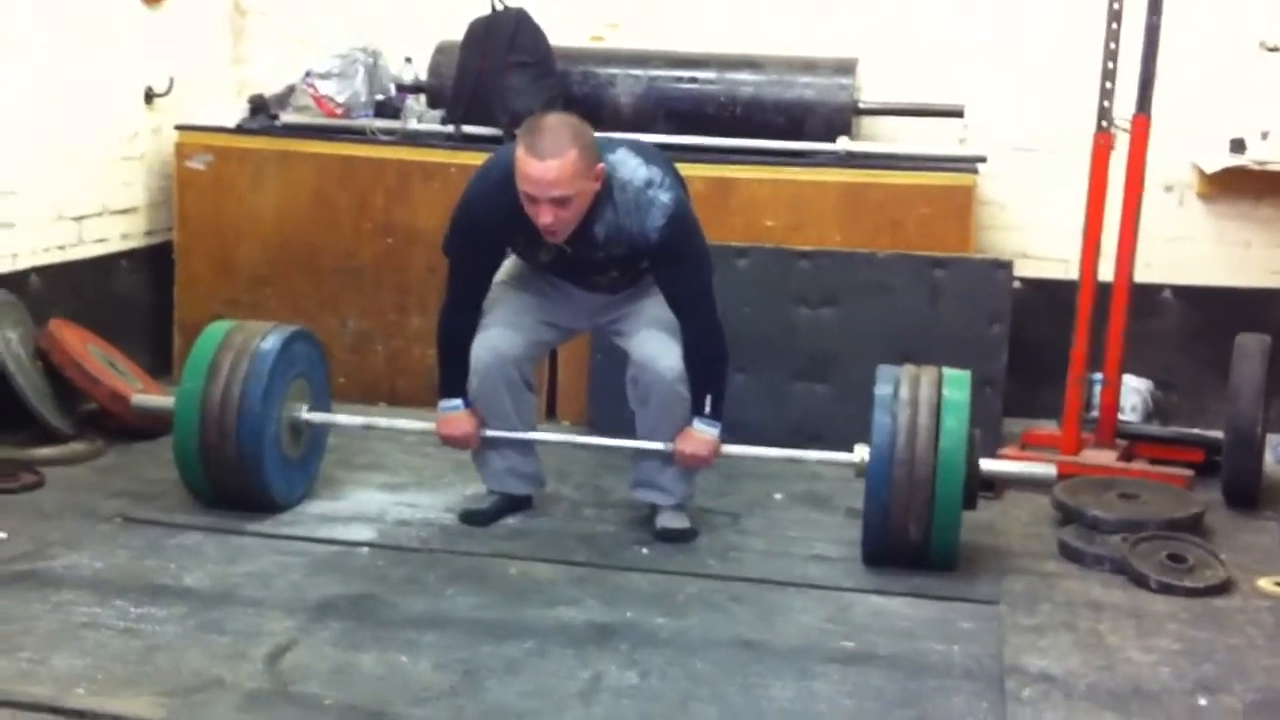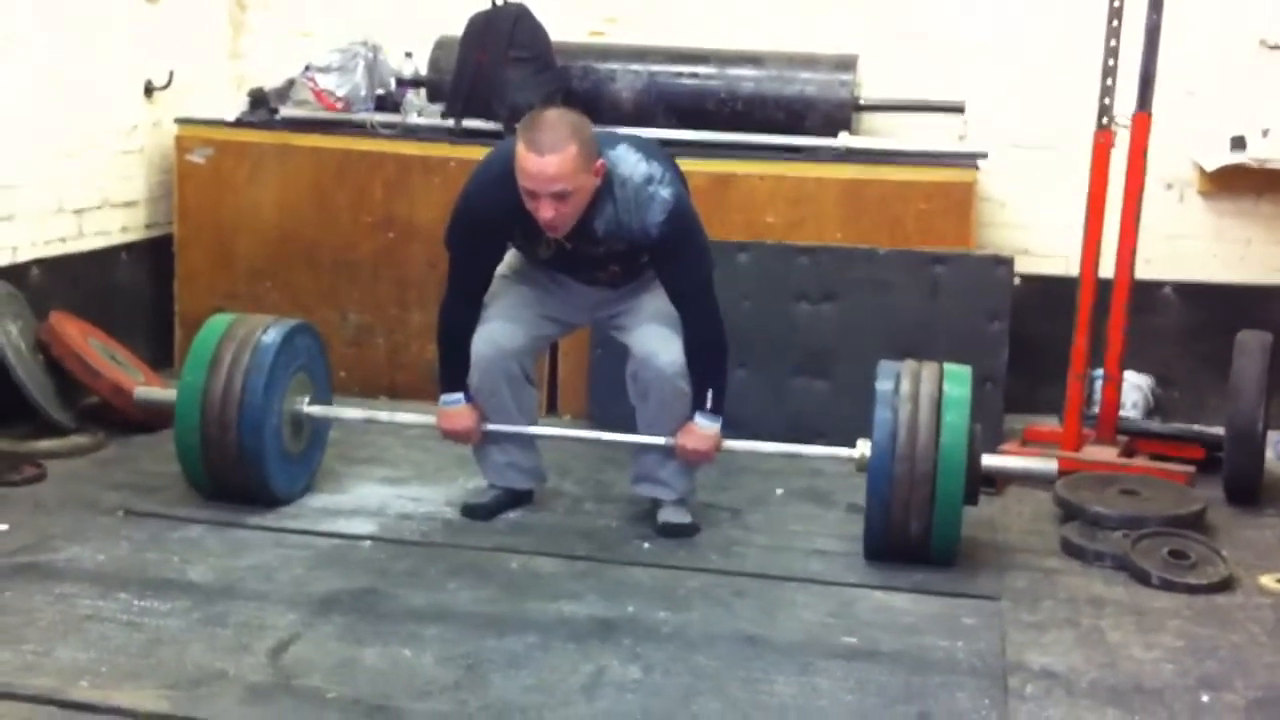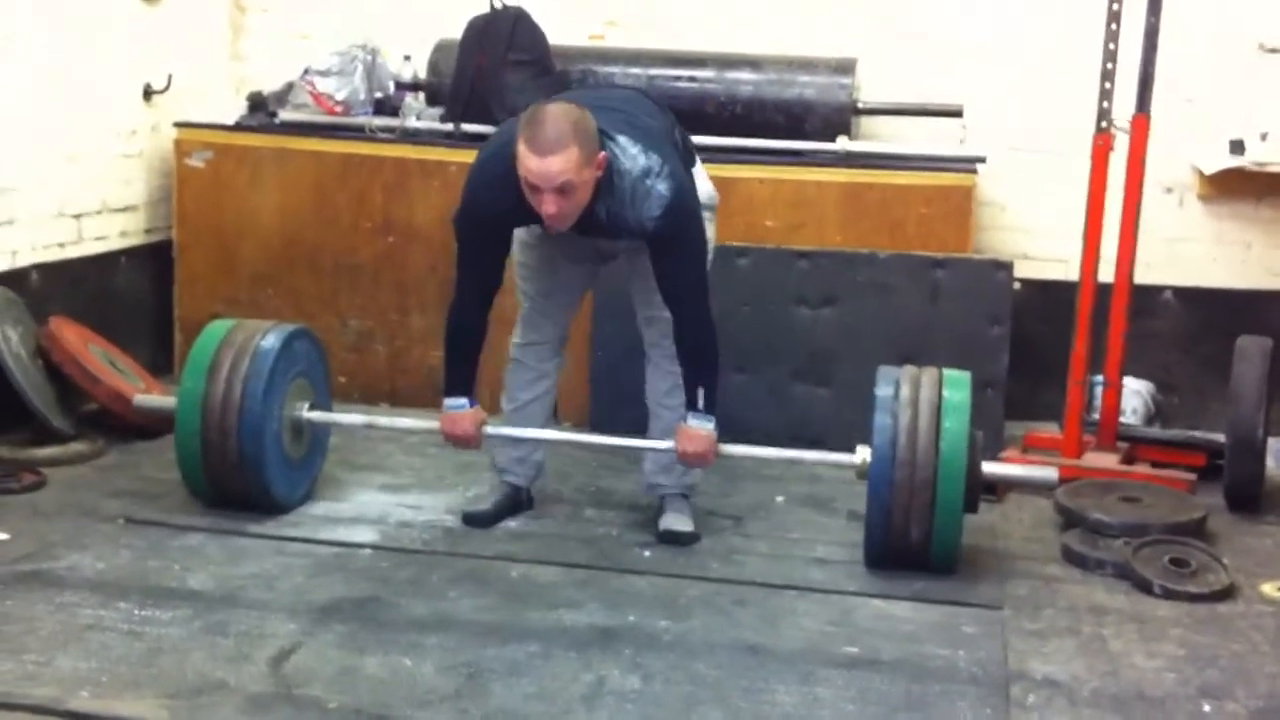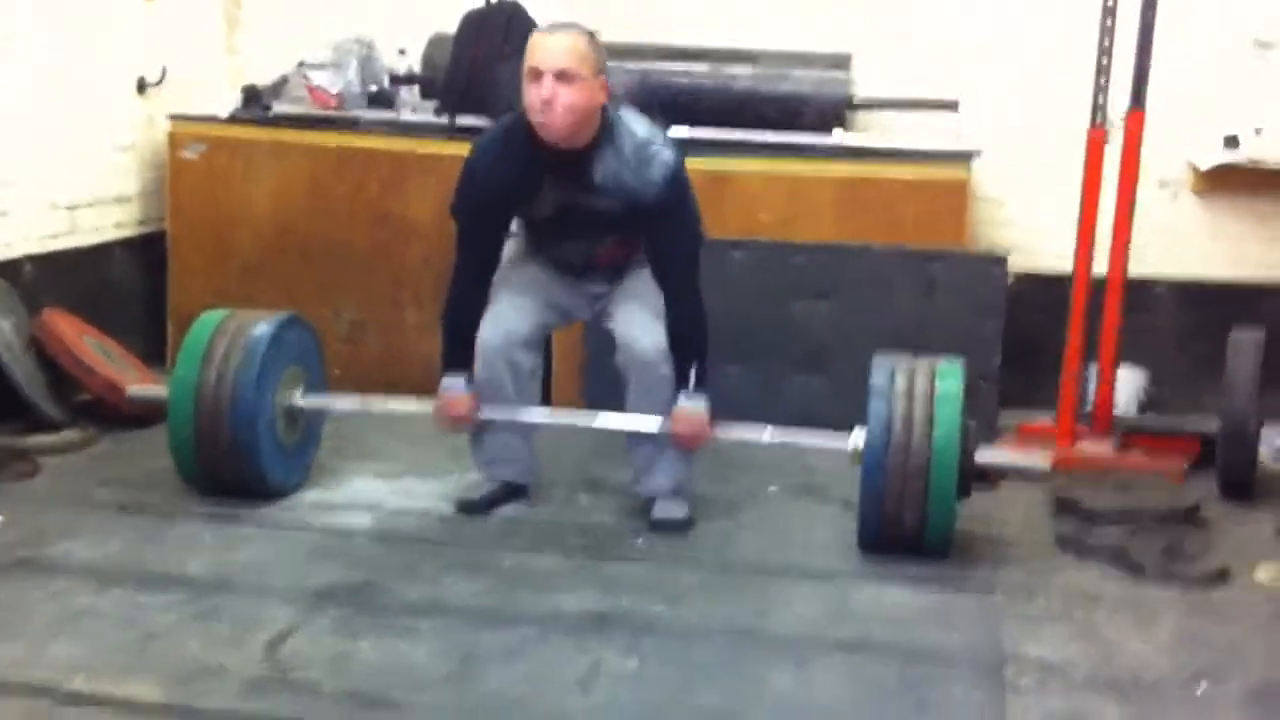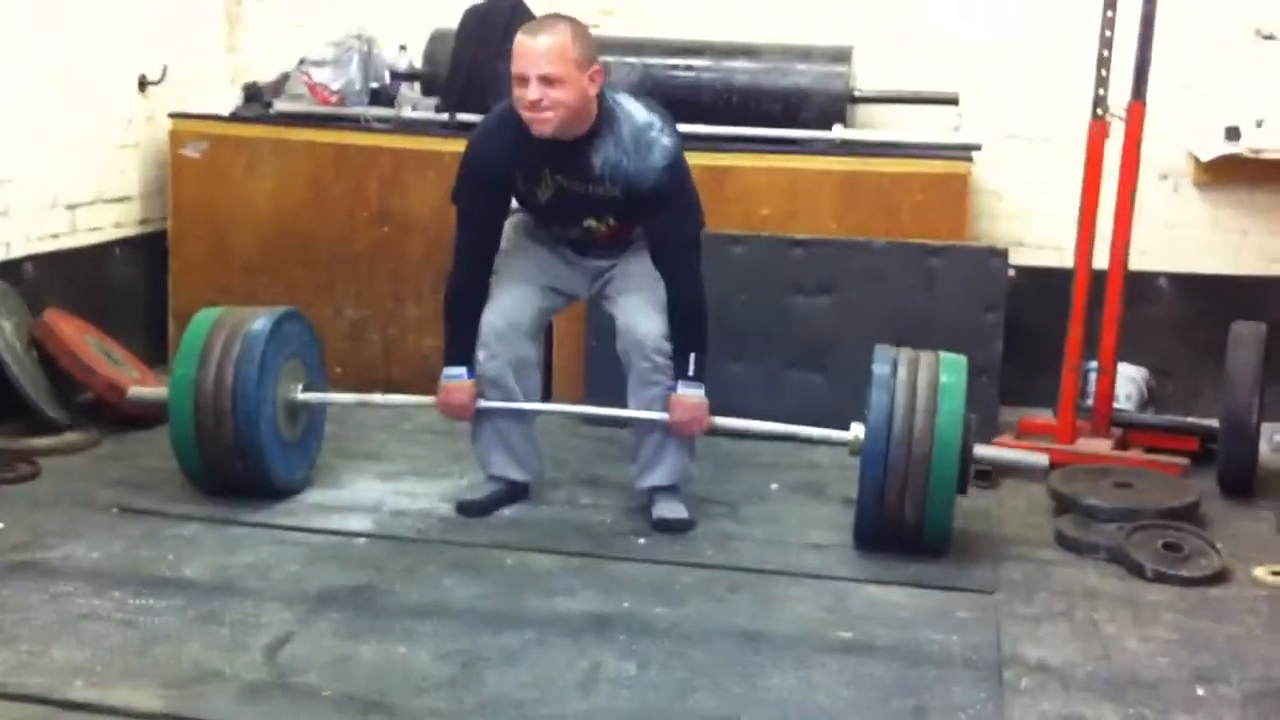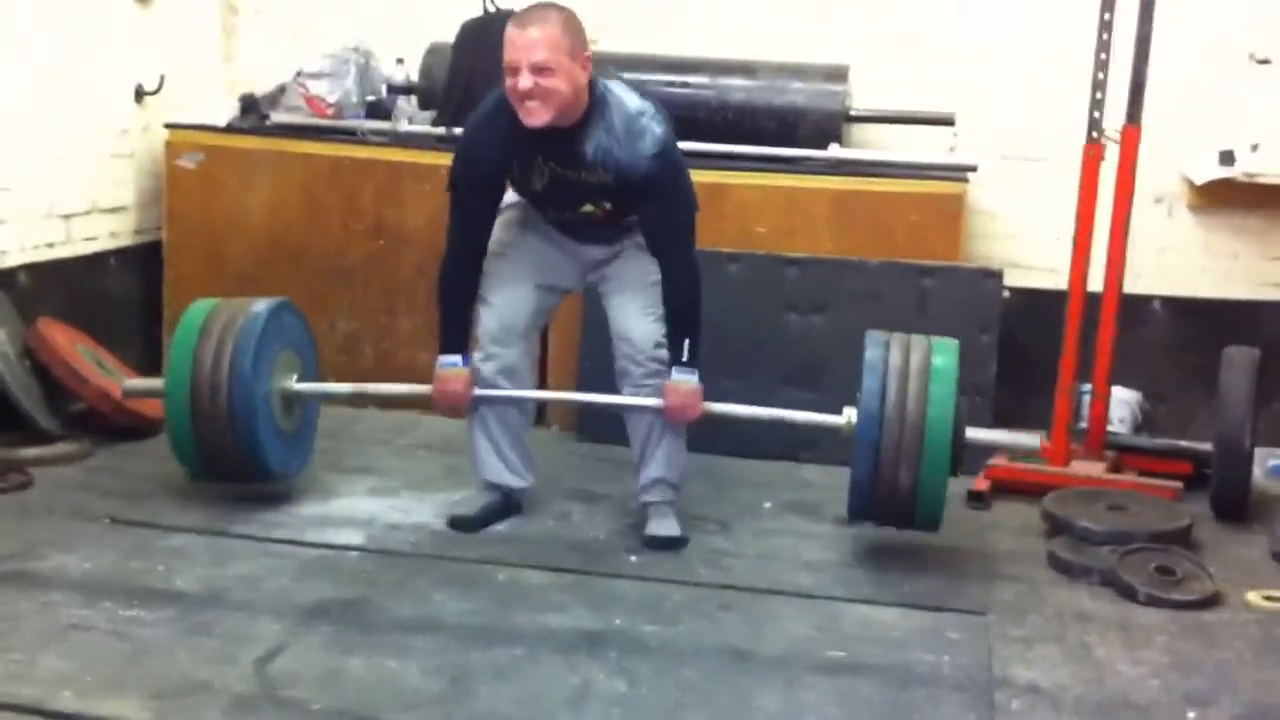
dt=0.5s
person 1, frame 1
left shoulder: (654, 200)
right shoulder: (490, 192)
left elbow: (698, 312)
right elbow: (462, 299)
left wrist: (706, 421)
right wrist: (453, 401)
left hip: (642, 286)
right hip: (543, 280)
left knee: (666, 366)
right knee: (490, 356)
left ankle: (665, 496)
right ankle: (510, 484)
person 1, frame 2
left shoulder: (653, 195)
right shoulder: (491, 186)
left elbow: (699, 308)
right elbow: (463, 294)
left wrist: (707, 416)
right wrist: (454, 395)
left hip: (643, 280)
right hip: (544, 275)
left knee: (666, 363)
right knee: (491, 351)
left ankle: (667, 492)
right ankle: (510, 479)
person 1, frame 3
left shoulder: (659, 188)
right shoulder: (495, 174)
left elbow: (690, 307)
right elbow: (474, 293)
left wrist: (701, 416)
right wrist: (458, 398)
left hip: (652, 219)
left knee: (667, 331)
right knee: (537, 328)
left ankle: (672, 490)
right ankle: (515, 480)
person 1, frame 4
left shoulder: (649, 160)
right shoulder: (497, 154)
left elbow: (682, 283)
right elbow: (472, 268)
left wrist: (691, 395)
right wrist: (456, 379)
left hip: (637, 269)
right hip: (543, 261)
left knee: (648, 348)
right knee: (497, 339)
left ankle: (663, 488)
right ankle: (506, 474)
person 1, frame 5
left shoulder: (649, 145)
right shoulder: (495, 140)
left elbow: (681, 267)
right elbow: (472, 256)
left wrist: (691, 383)
right wrist: (457, 366)
left hip: (636, 246)
right hip: (544, 239)
left knee: (650, 339)
right knee: (501, 329)
left ankle: (664, 486)
right ankle: (508, 474)
person 1, frame 6
left shoulder: (640, 132)
right shoulder: (490, 129)
left elbow: (676, 254)
right elbow: (465, 244)
left wrist: (684, 369)
right wrist: (452, 355)
left hip: (631, 237)
right hip: (539, 225)
left knee: (643, 348)
right knee: (498, 336)
left ankle: (659, 500)
right ankle: (501, 487)
